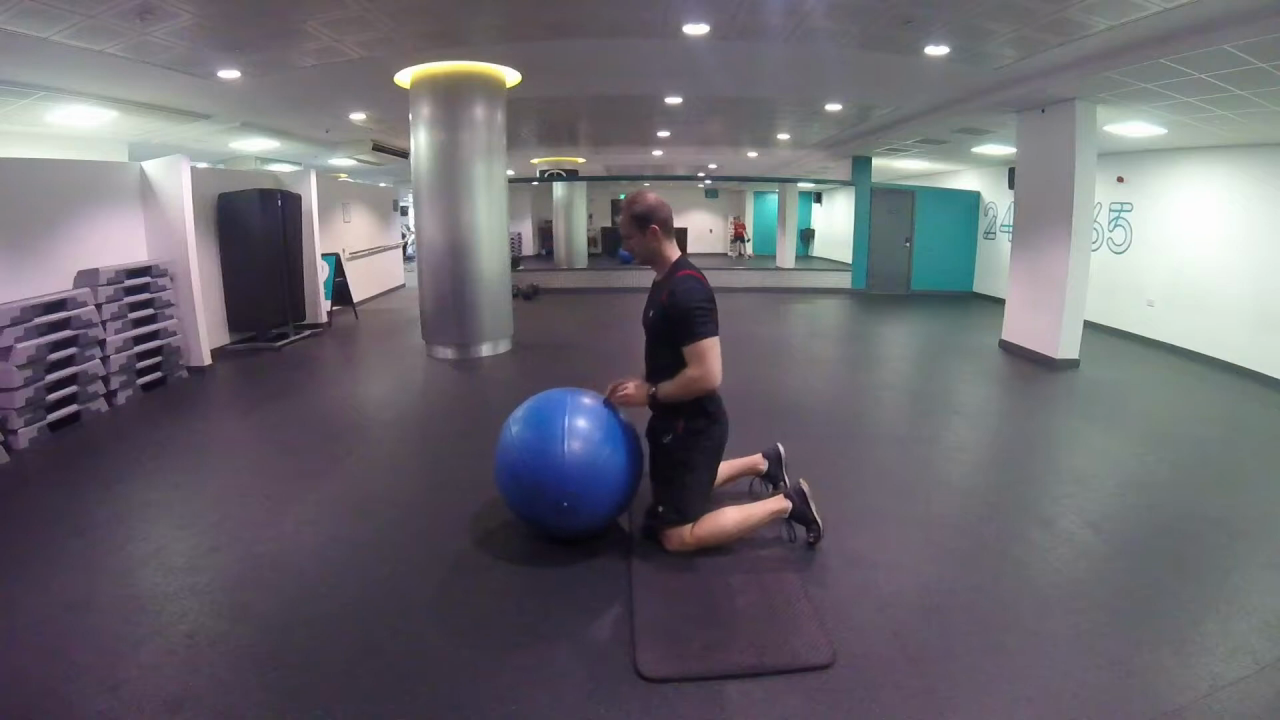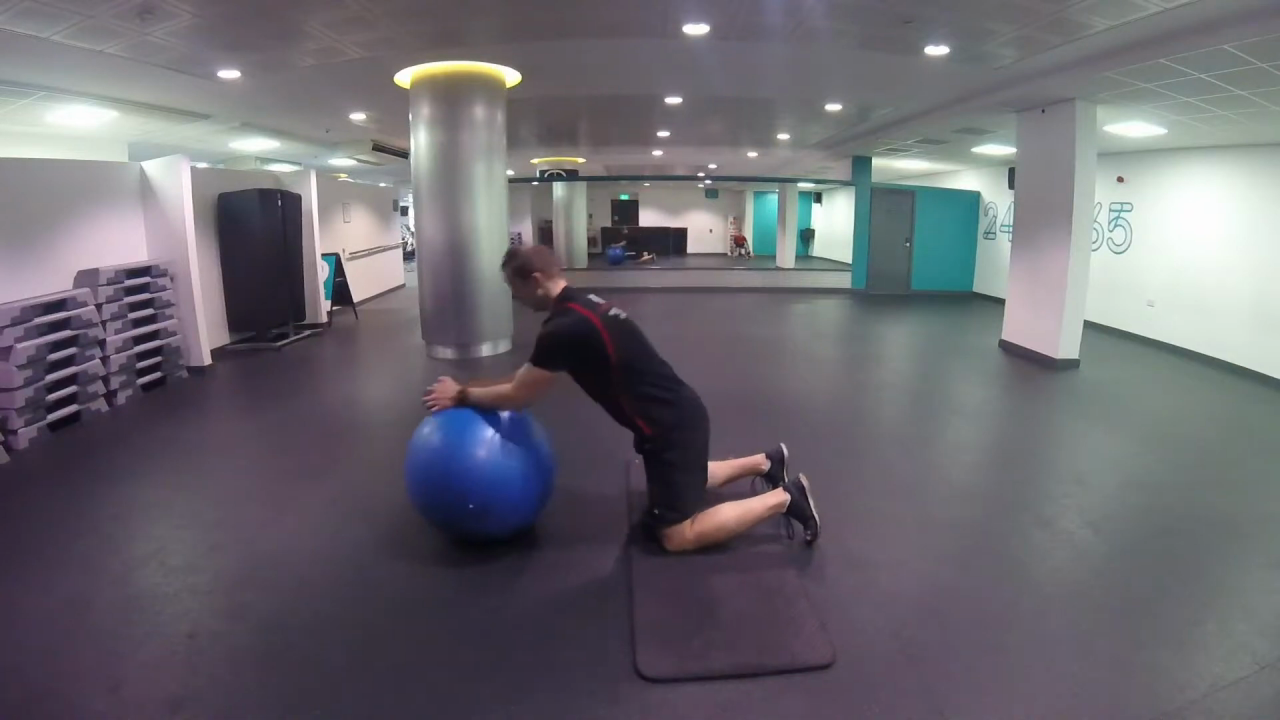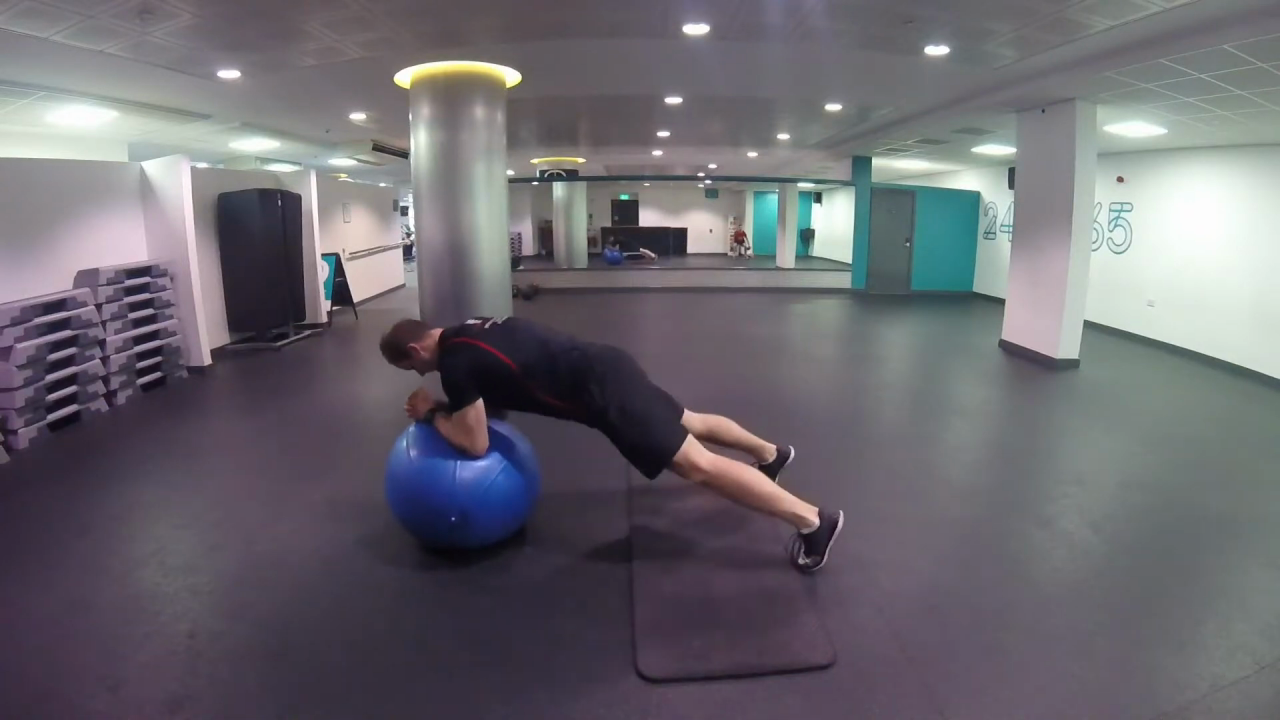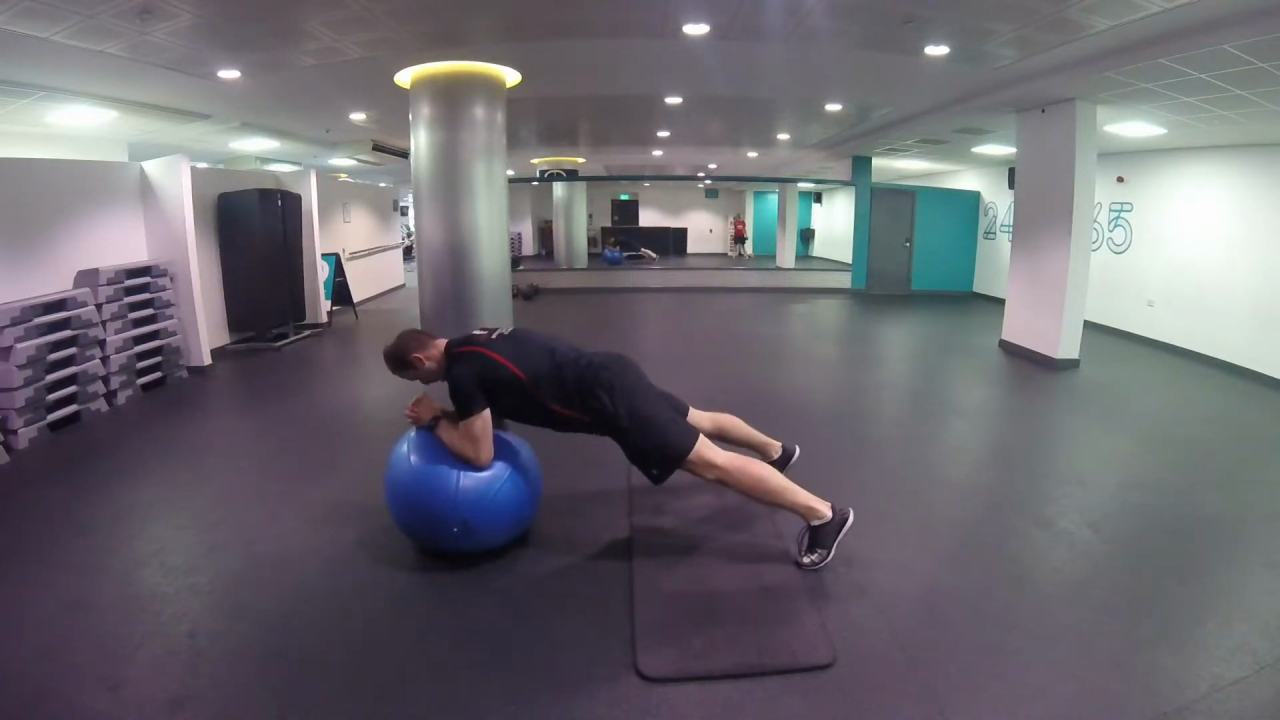
dt=1s
person 1, frame 1
left shoulder: (685, 292)
right shoulder: (667, 280)
left elbow: (706, 376)
left wrist: (647, 393)
right wrist: (644, 384)
left hip: (690, 425)
right hip: (677, 419)
left knee: (676, 535)
left ankle: (785, 504)
right ankle: (763, 463)
person 1, frame 2
left shoulder: (565, 327)
right shoulder: (581, 305)
left elbow: (520, 396)
right elbow: (528, 377)
left wrist: (462, 395)
right wrist: (472, 389)
left hip: (670, 424)
right hip: (676, 412)
left knee: (677, 535)
right knee: (679, 485)
left ankle: (784, 498)
right ankle: (764, 463)
person 1, frame 3
left shoulder: (455, 363)
right shoulder: (470, 333)
left elbow: (476, 443)
right elbow: (493, 395)
left wrist: (432, 414)
right wrist: (449, 407)
left hip: (601, 389)
right hip: (607, 365)
left knee: (698, 465)
right knee: (693, 424)
left ankle: (812, 521)
right ankle: (771, 454)
person 1, frame 4
left shoulder: (462, 371)
right shoulder: (474, 344)
left elbow: (480, 454)
right elbow: (494, 407)
left wrist: (434, 421)
right wrist: (451, 415)
left hip: (609, 400)
right hip: (612, 374)
left knee: (710, 461)
right knee: (700, 423)
left ankle: (822, 515)
right ankle: (777, 451)
